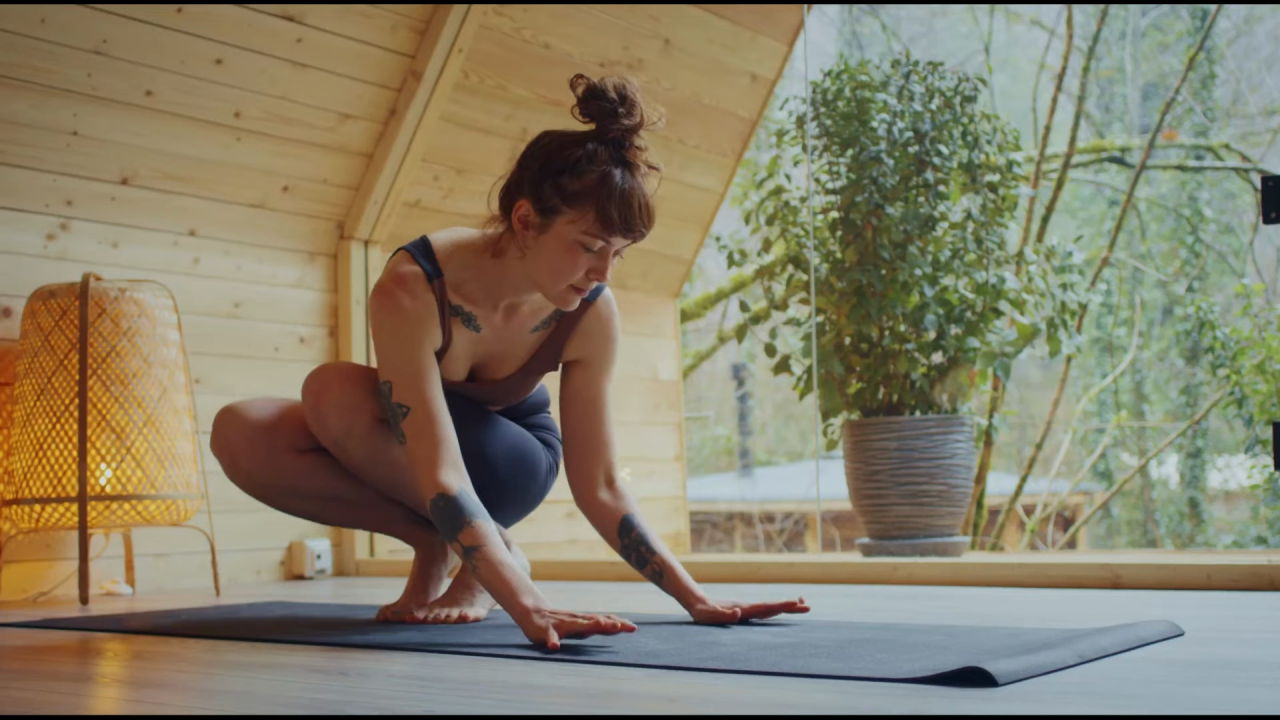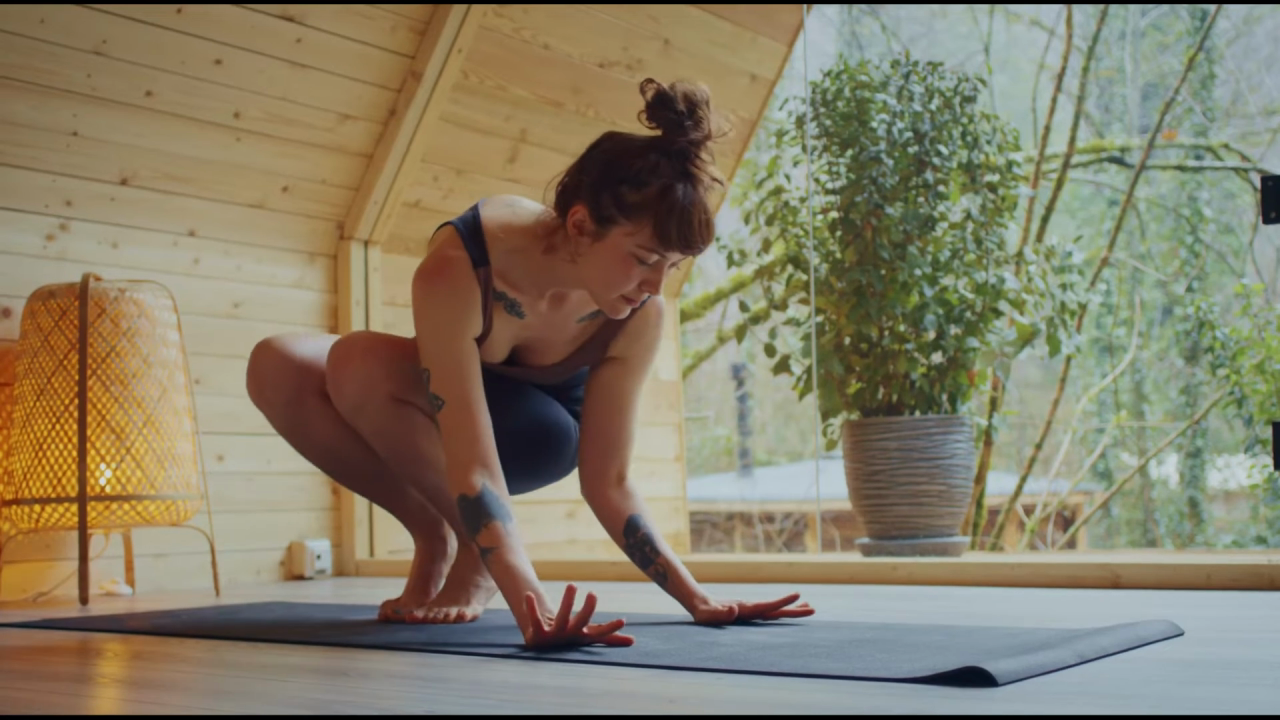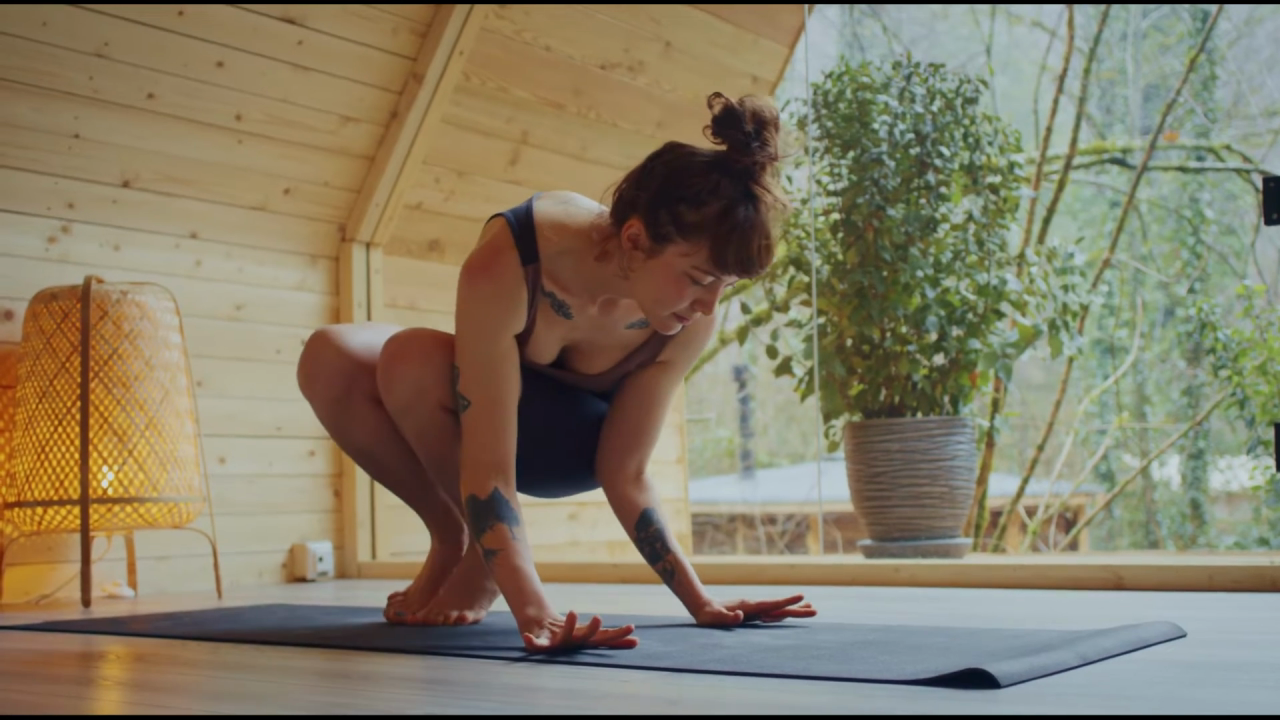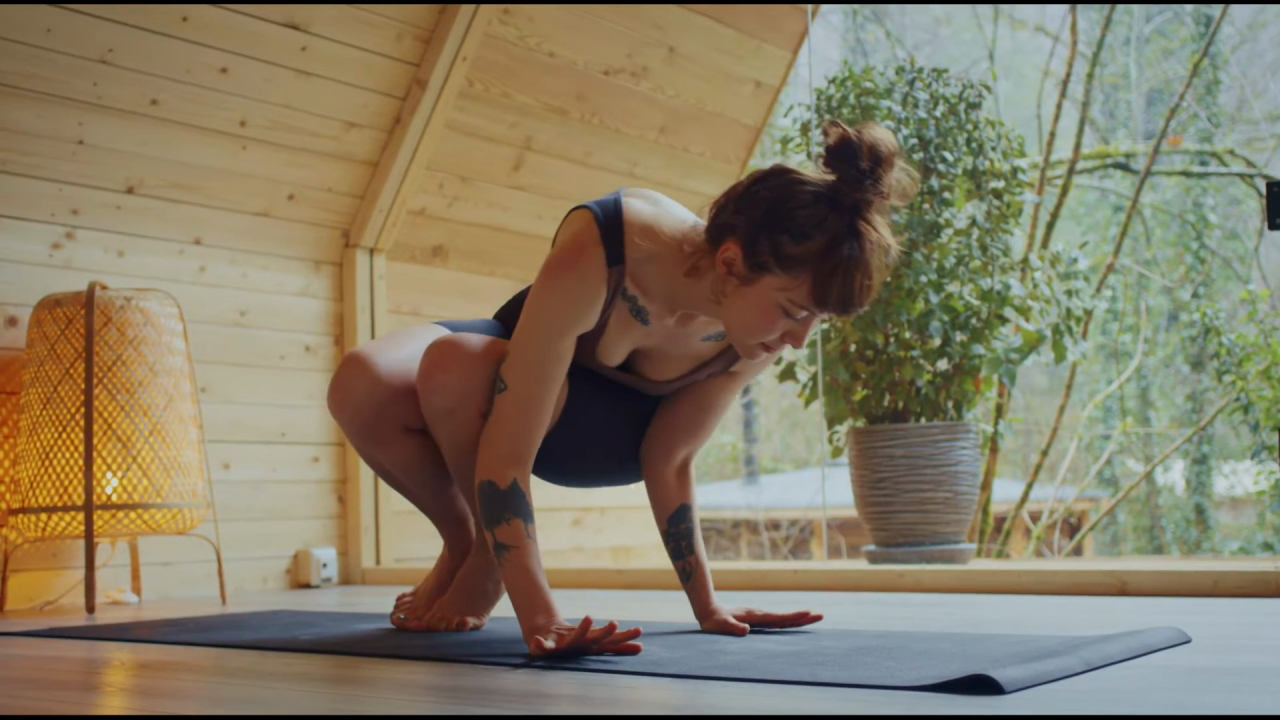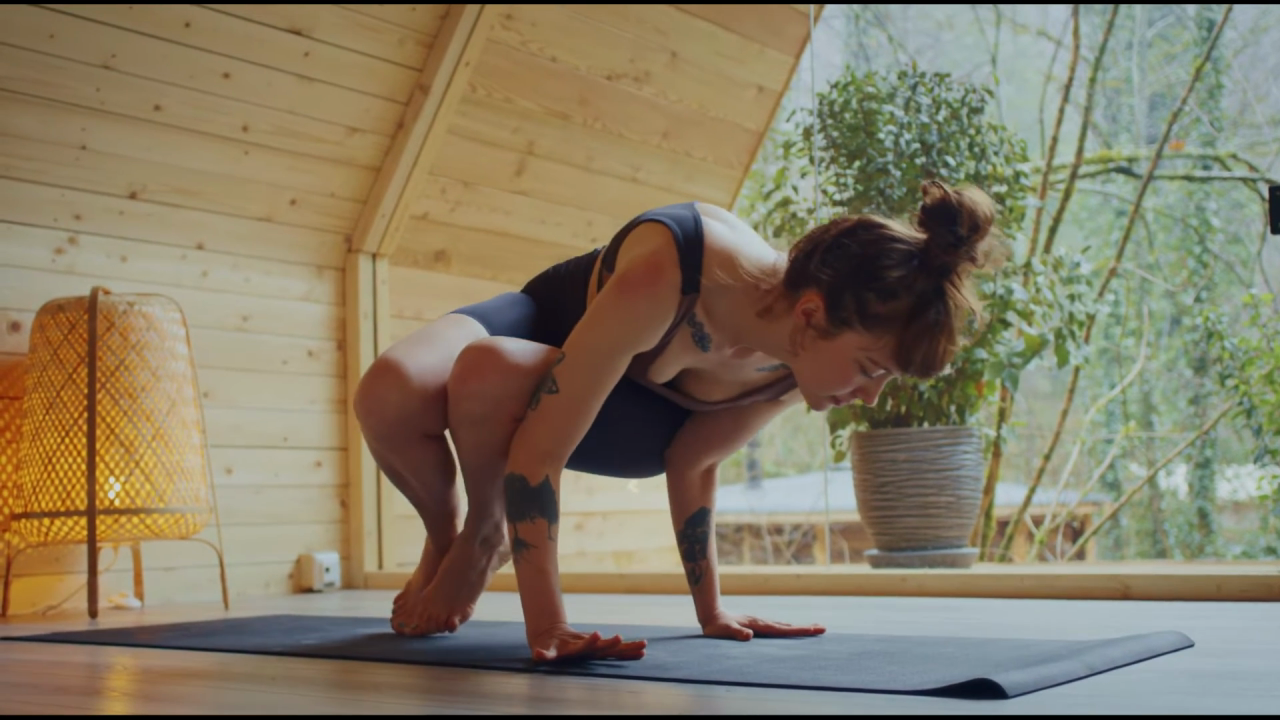
dt=0.7s
person 1, frame 1
left shoulder: (591, 316)
right shoulder: (410, 290)
left elbow: (598, 487)
right elbow: (441, 475)
left wrist: (695, 598)
right wrist: (528, 607)
left hip: (514, 462)
right hip: (408, 460)
left knee: (334, 394)
right knee: (240, 434)
left ankle: (488, 556)
right ankle: (433, 543)
person 1, frame 2
left shoulder: (640, 317)
right shoulder: (455, 269)
left elbow: (608, 484)
right elbow: (474, 468)
left wrist: (696, 599)
right wrist: (531, 607)
left hip: (542, 430)
right hip: (435, 418)
left knee: (358, 367)
right knee: (276, 369)
left ankle: (475, 560)
right ankle: (435, 538)
person 1, frame 3
left shoulder: (690, 325)
right shoulder: (505, 264)
left elbow: (625, 475)
right elbow: (487, 468)
left wrist: (699, 601)
right wrist: (534, 613)
left hip: (575, 442)
right hip: (466, 410)
left knee: (414, 363)
right knee: (329, 360)
left ankle: (481, 558)
right ankle: (452, 538)
person 1, frame 4
left shoulder: (756, 324)
right shoulder: (593, 257)
left elbow: (668, 463)
right elbow: (506, 454)
left wrist: (707, 605)
right wrist: (540, 618)
left hip: (606, 432)
right hip: (518, 362)
right knee: (362, 384)
left ankle: (490, 560)
right ankle: (465, 544)
person 1, frame 5
left shoulder: (801, 358)
right shoulder: (664, 275)
left elbow: (692, 463)
right elbow: (538, 448)
left wrist: (710, 609)
right wrist: (546, 627)
left hip: (632, 411)
right hip: (542, 326)
right knee: (390, 392)
left ankle: (484, 545)
right ankle: (461, 541)
